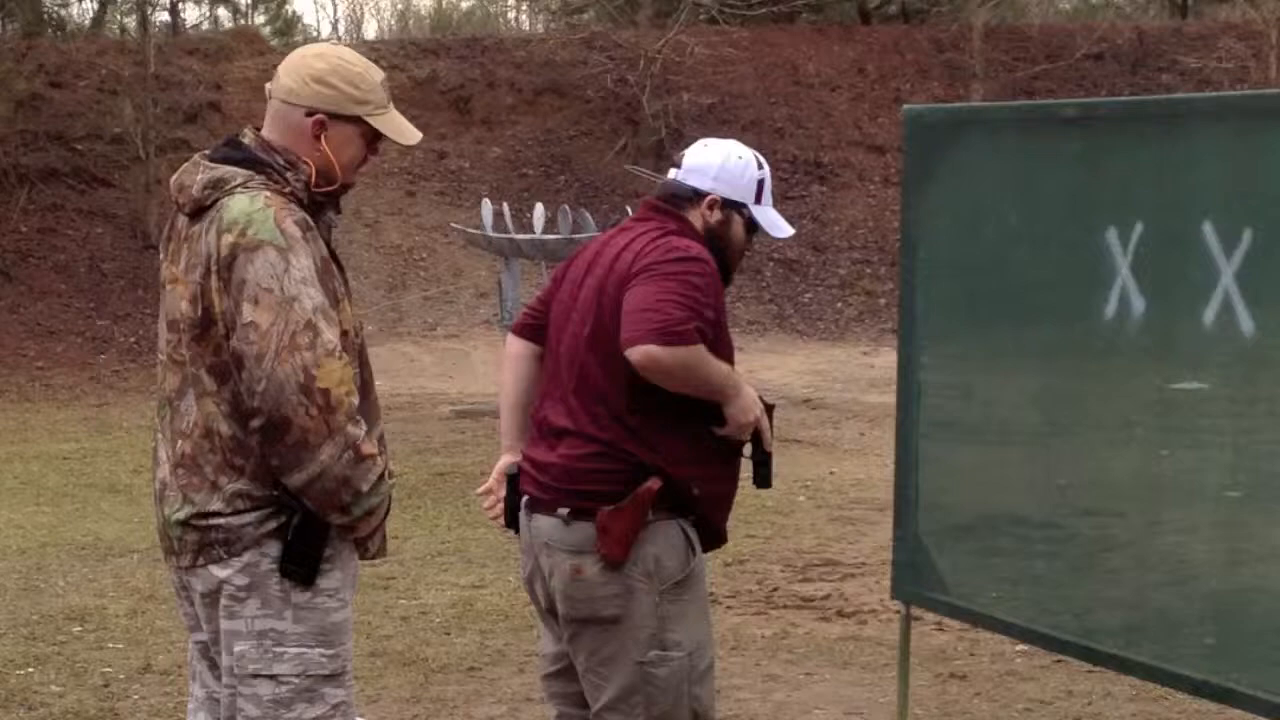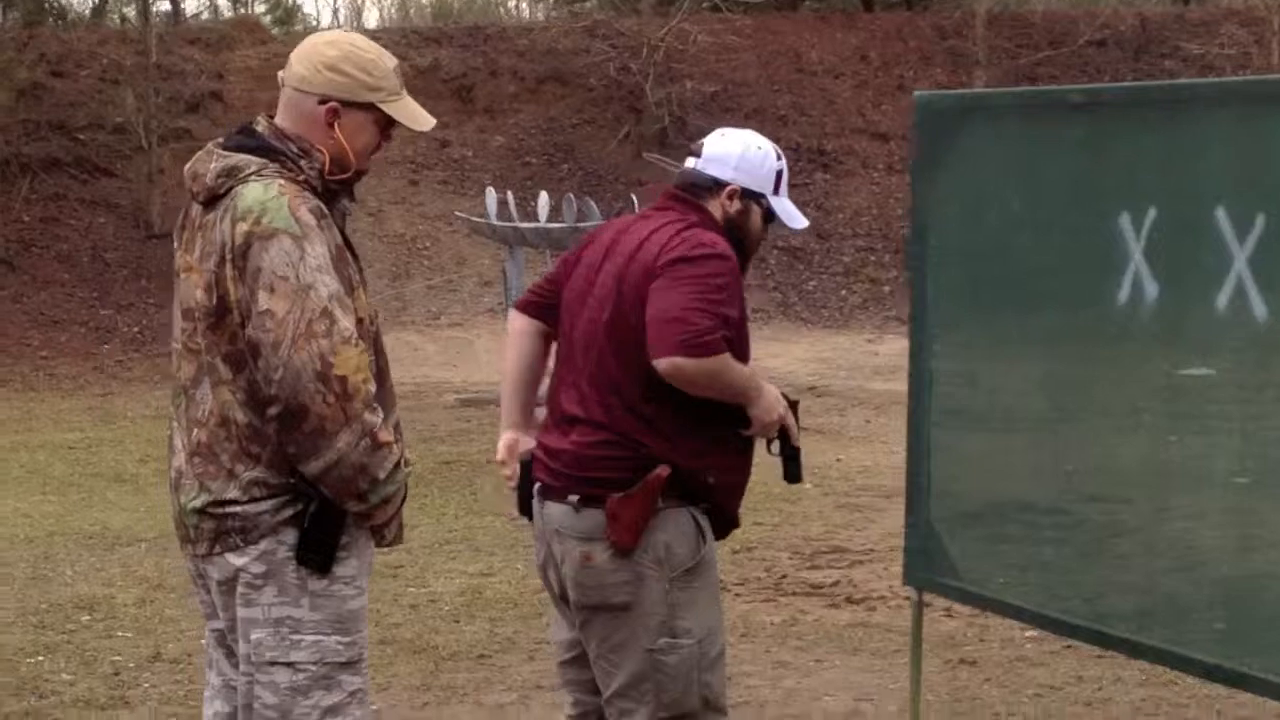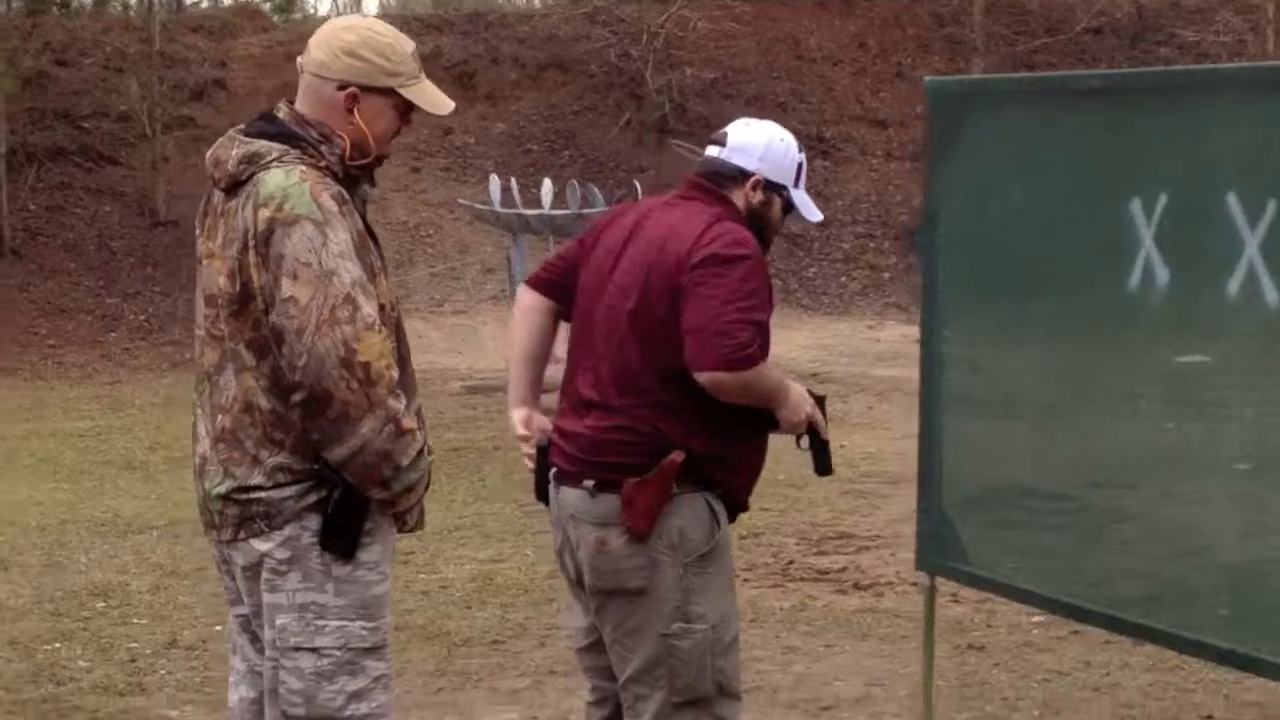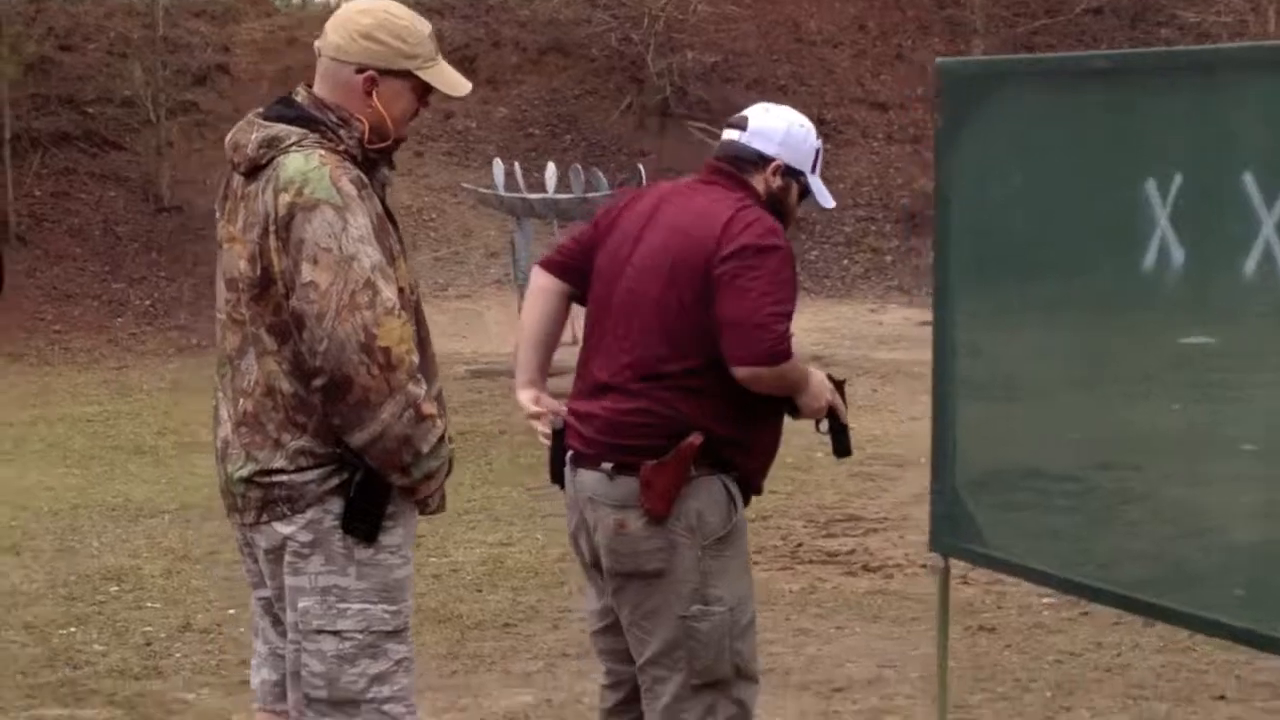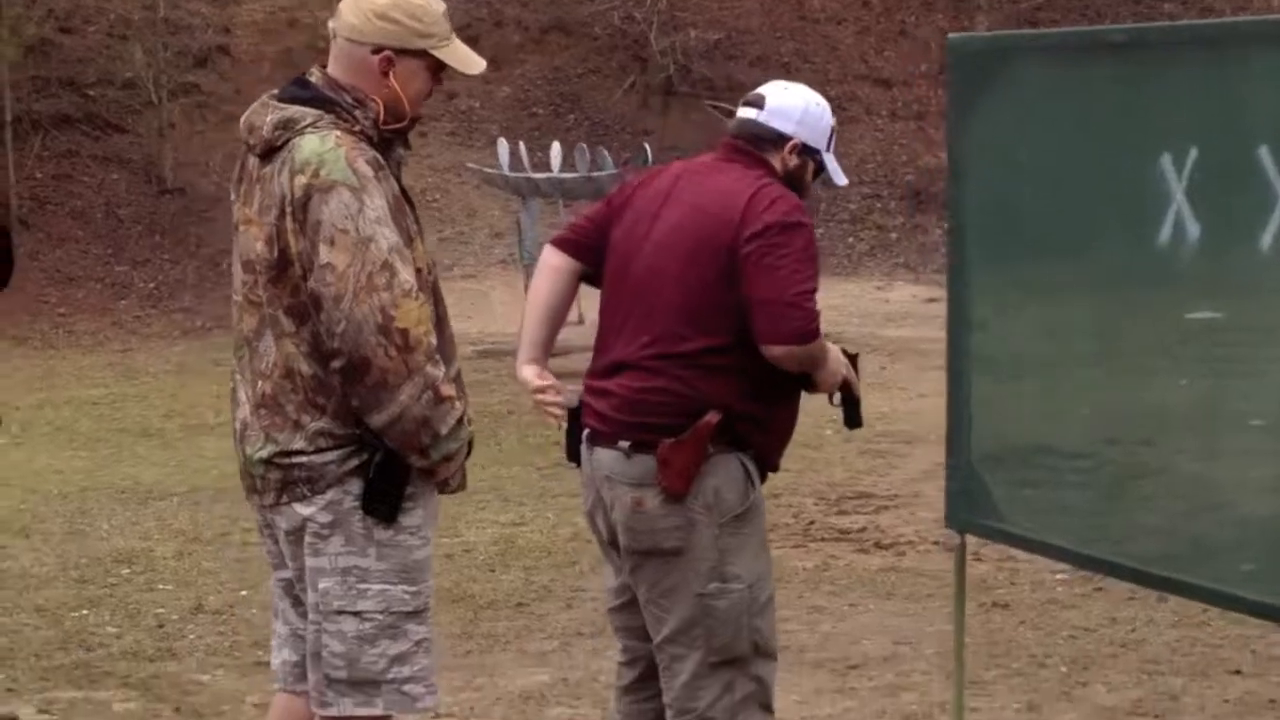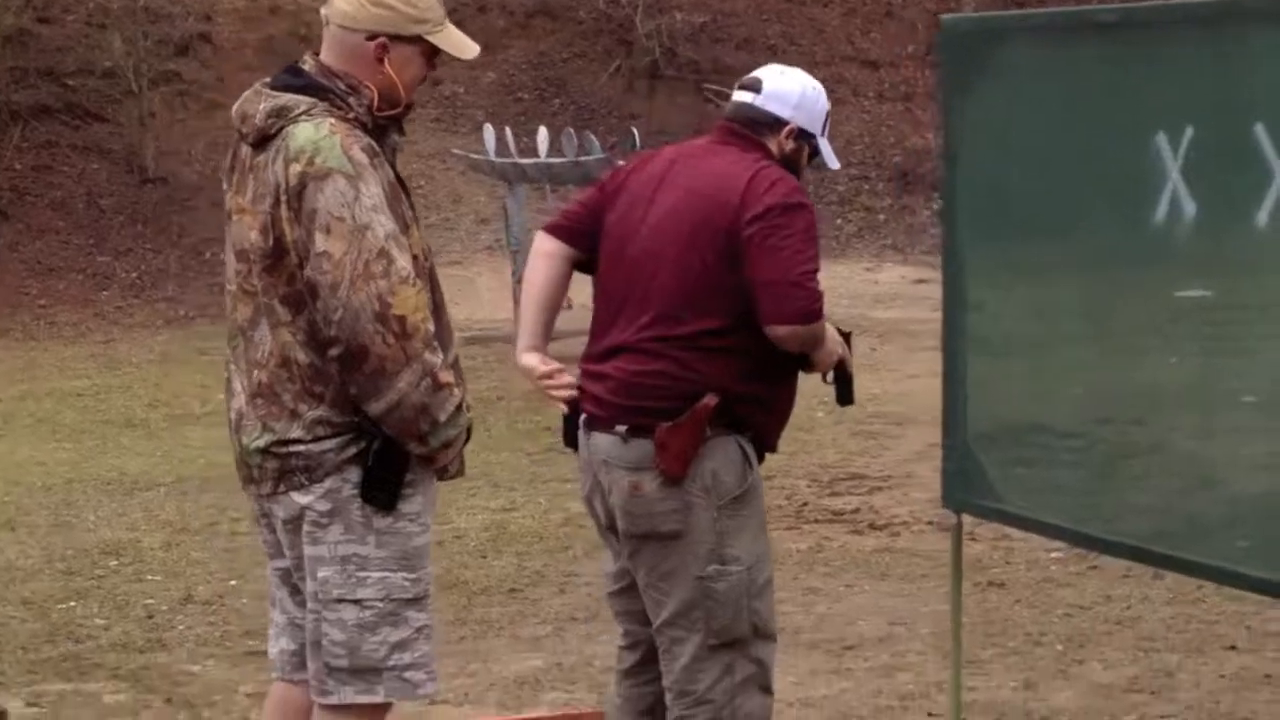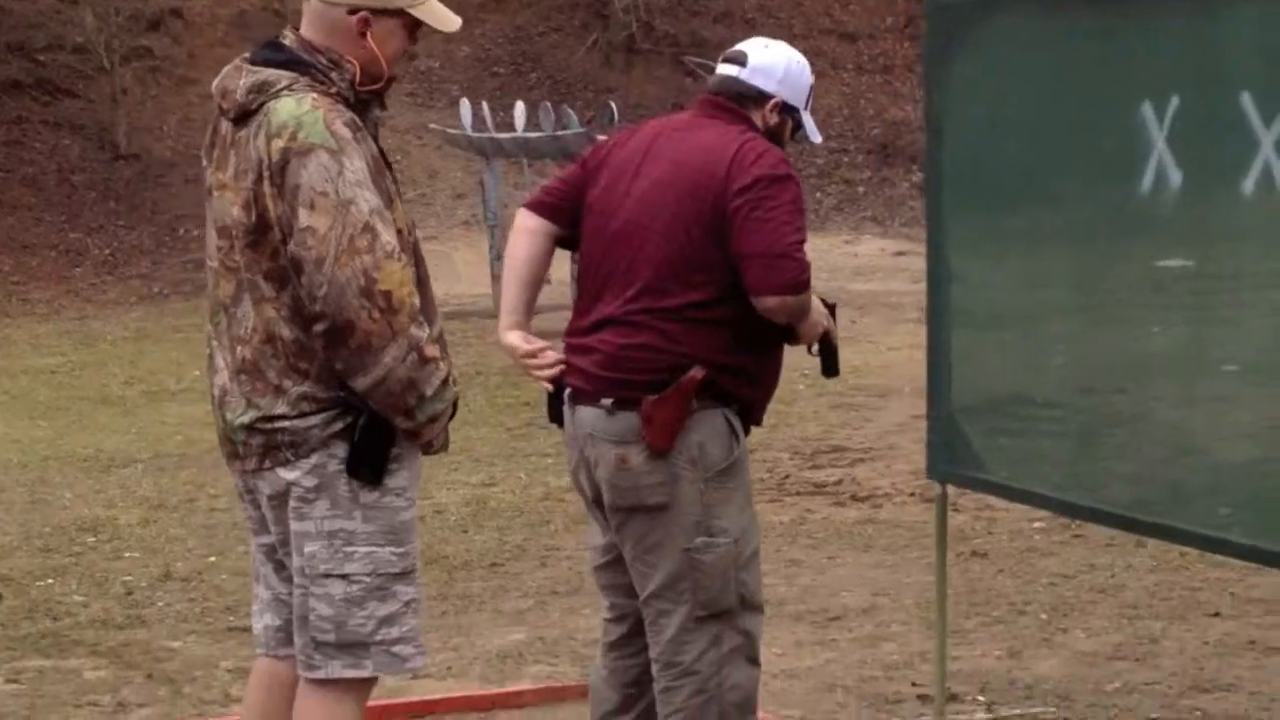
dt=0.1s
person 1, frame 1
left shoulder: (210, 207)
right shoulder: (265, 223)
right elbow: (300, 397)
right wrist: (366, 507)
left hip: (211, 520)
right hip: (270, 538)
person 1, frame 2
left shoulder: (226, 196)
right shoulder: (280, 212)
right elbow: (316, 384)
right wrist: (382, 493)
left hip: (227, 508)
right hip: (287, 526)
person 1, frame 3
left shoulder: (245, 181)
right shoulder: (301, 198)
right elbow: (338, 370)
right wrist: (404, 480)
left hip: (250, 490)
right hip: (310, 508)
person 1, frame 4
left shoulder: (265, 166)
right shoulder: (321, 183)
right elbow: (359, 355)
right wrist: (425, 464)
left hip: (272, 473)
right hip: (332, 492)
person 1, frame 5
left shoulder: (279, 147)
right shoulder: (335, 165)
right elbow: (377, 335)
right wrist: (444, 444)
left hip: (289, 453)
right hip: (352, 471)
person 1, frame 6
left shoulder: (272, 135)
right shoulder: (331, 152)
right elbow: (375, 322)
right wrist: (443, 429)
left hip: (285, 442)
right hip: (350, 459)
person 1, frame 7
left shoulder: (250, 110)
right shoulder: (313, 128)
right elbow: (359, 297)
right wrist: (428, 404)
left hip: (267, 414)
right hip: (334, 433)
left knee: (288, 644)
right knee: (339, 661)
person 2, frame 1
left shoulder: (603, 249)
right shoulder: (677, 255)
left elbow: (525, 337)
right elbow: (653, 348)
left wrist: (514, 446)
right wrist: (732, 388)
left hip: (553, 524)
right hip: (623, 543)
person 2, frame 2
left shoulder: (614, 235)
right shoulder: (699, 249)
left elbow: (530, 314)
right elbow: (680, 355)
left wrist: (517, 425)
right wrist: (753, 390)
left hip: (567, 510)
right hip: (636, 528)
person 2, frame 3
left shoulder: (625, 222)
right shoulder: (726, 243)
left elbow: (538, 291)
right elbow: (724, 367)
left wrist: (523, 400)
right wrist: (782, 395)
left hip: (581, 495)
right hip: (652, 514)
person 2, frame 4
left shoulder: (640, 206)
right shoulder: (750, 230)
left elbow: (552, 274)
right elbow: (757, 361)
left wrist: (530, 381)
right wrist: (804, 383)
left hip: (597, 476)
right hip: (668, 496)
person 2, frame 5
left shoulder: (652, 185)
right shoulder: (772, 208)
left elbow: (563, 254)
right elbow: (786, 341)
left wrist: (533, 357)
right wrist: (823, 362)
left hip: (612, 457)
right hip: (687, 475)
left knee: (649, 663)
person 2, frame 6
left shoulder: (646, 169)
right shoulder: (771, 191)
left elbow: (556, 241)
right elbow: (790, 321)
left wrist: (531, 346)
right wrist: (822, 342)
left hip: (610, 440)
right hip: (684, 456)
left knee: (649, 645)
right knee: (719, 654)
person 2, frame 7
left shoulder: (626, 144)
right shoulder: (756, 163)
left elbow: (538, 216)
right elbow: (778, 292)
left wrist: (514, 323)
right wrist: (808, 315)
left hip: (594, 415)
right hip: (671, 433)
left knee: (635, 620)
right knee: (705, 627)
